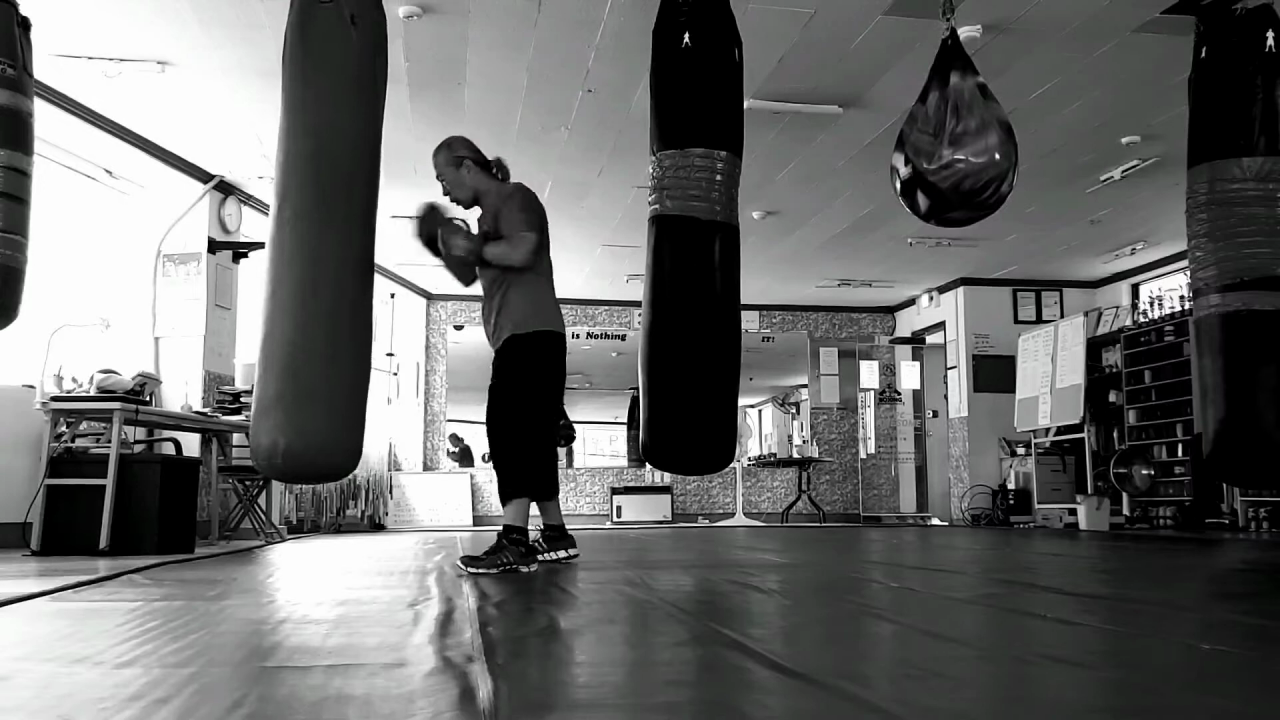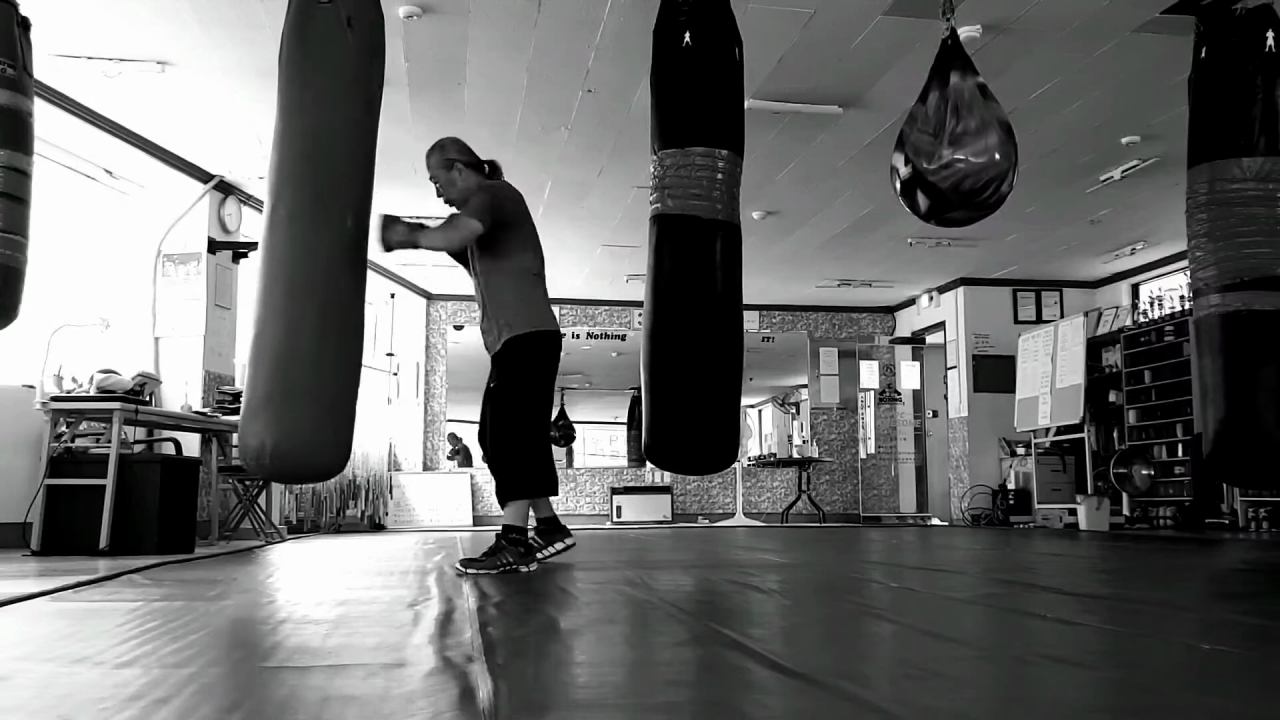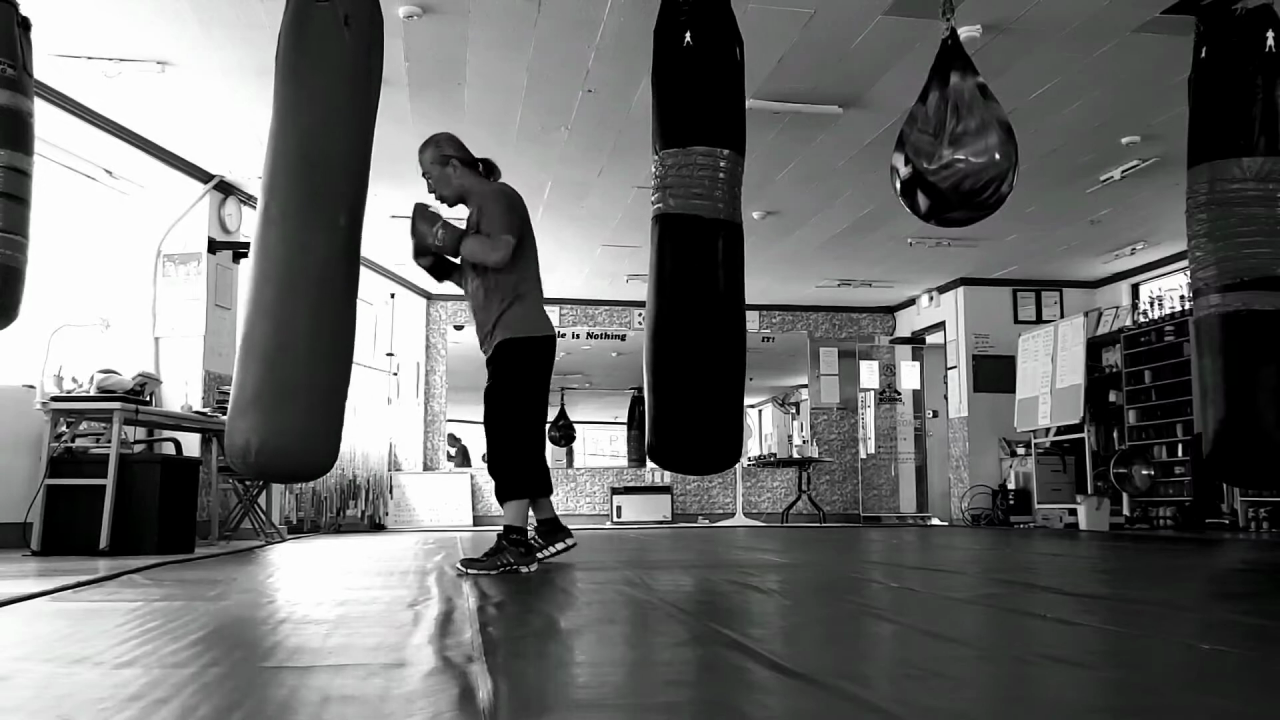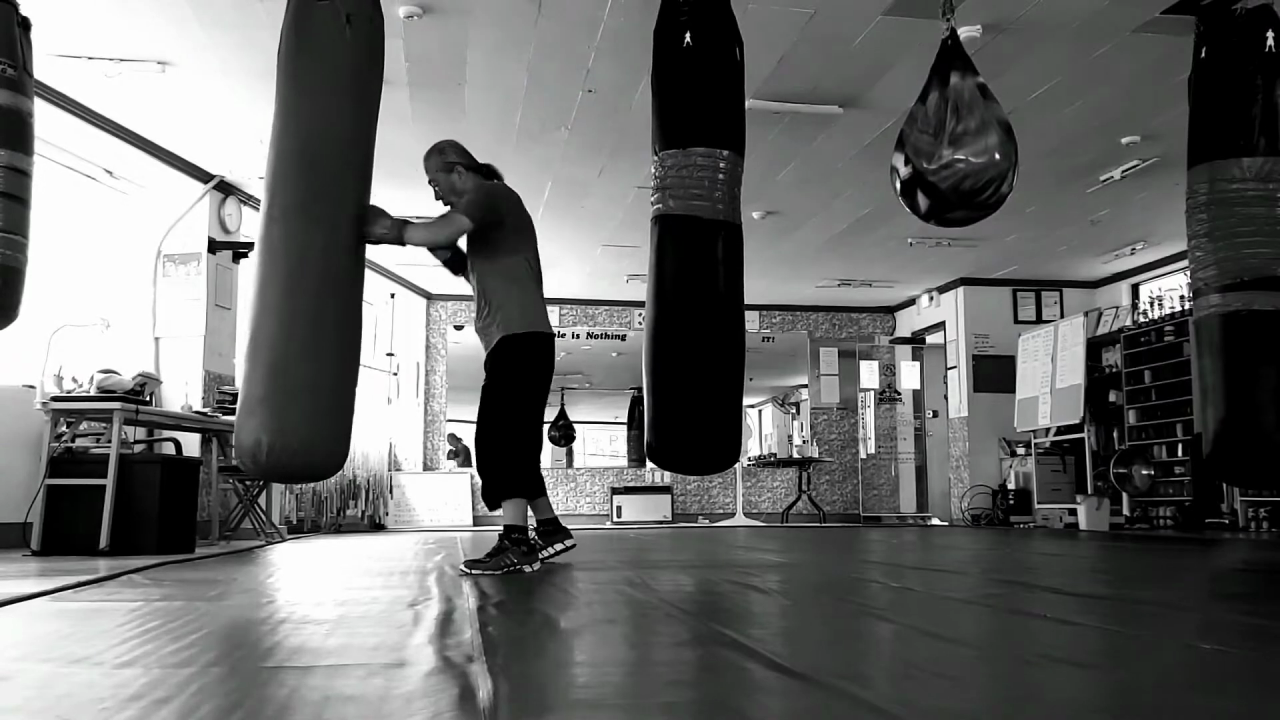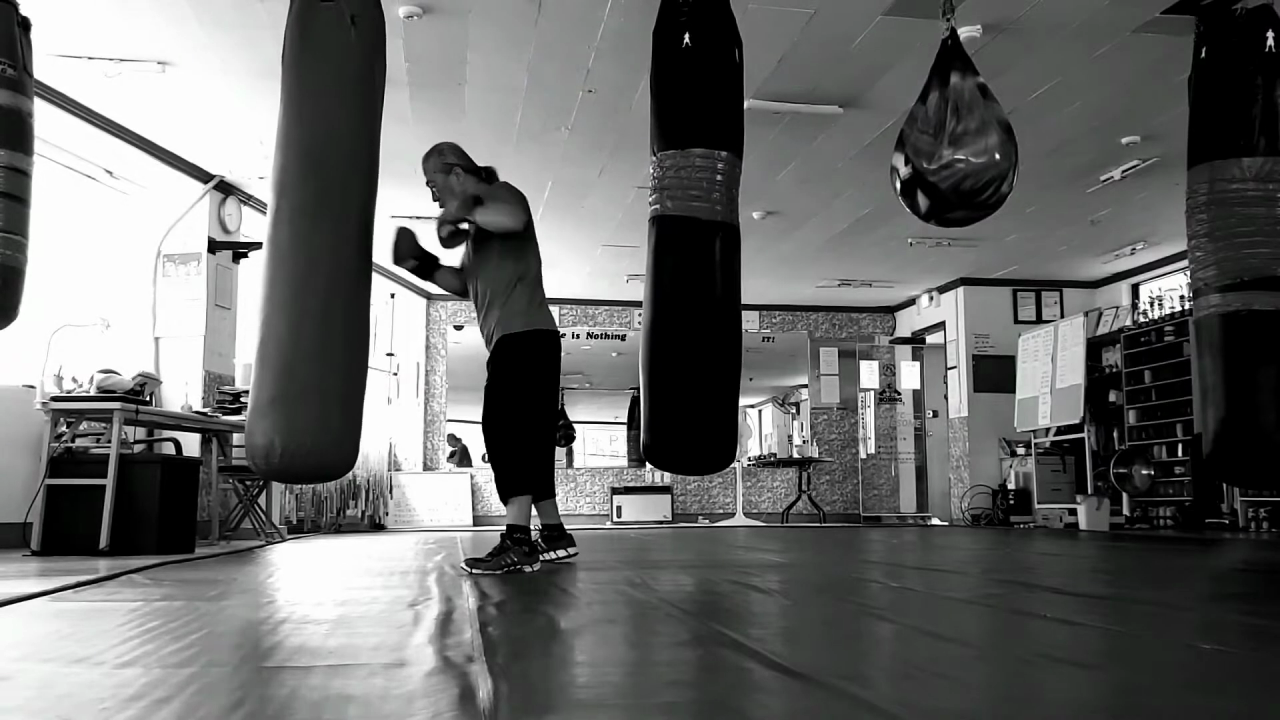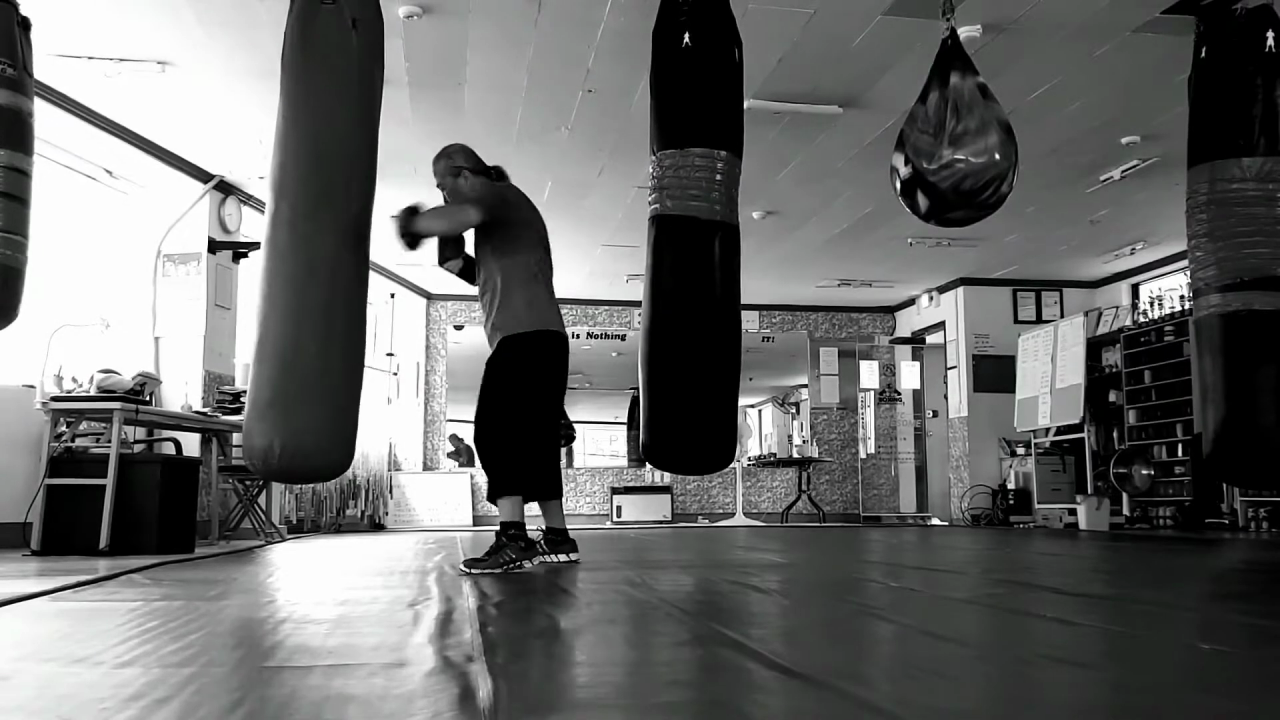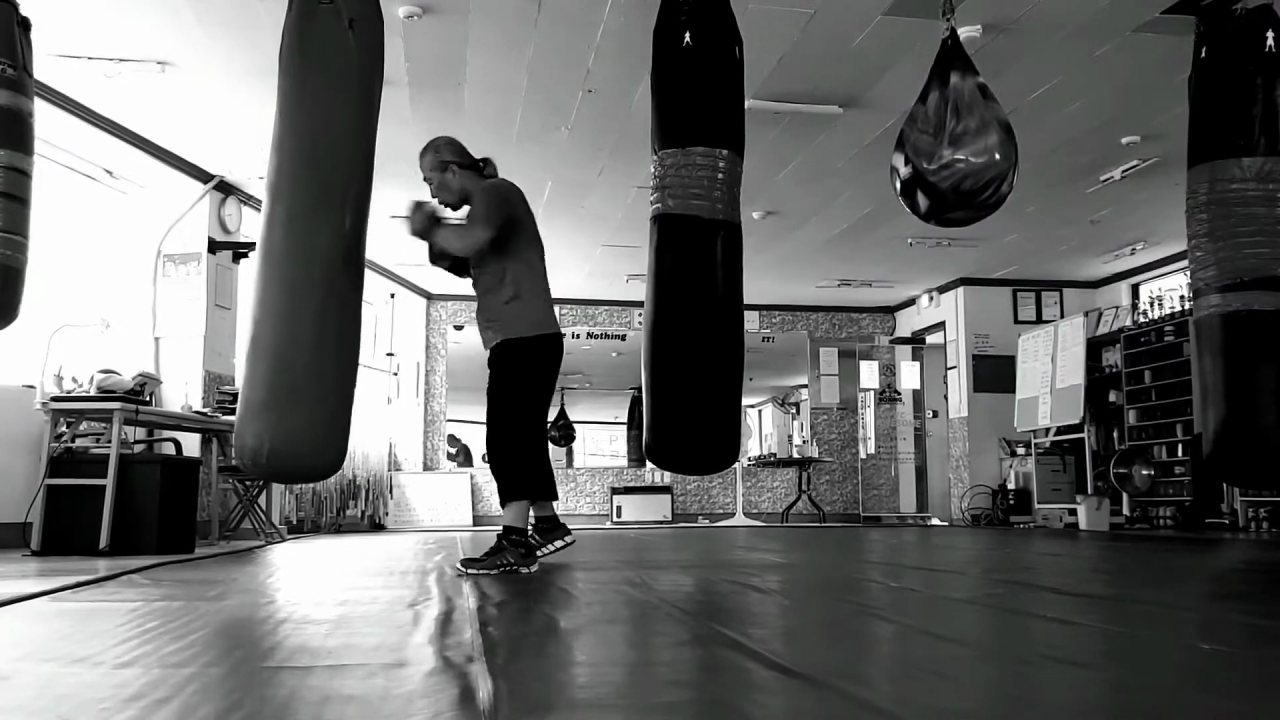
dt=0.5s
person 1, frame 1
left shoulder: (513, 197)
right shoulder: (491, 215)
left elbow: (522, 252)
right elbow: (468, 275)
left wrist: (473, 247)
right wrist: (451, 247)
left hip: (530, 337)
right hip: (519, 340)
left knee: (511, 435)
right knee: (528, 438)
left ankle: (514, 542)
right ankle: (556, 536)
person 1, frame 2
left shoulder: (498, 195)
right shoulder: (483, 212)
left elbow: (455, 236)
right elbow: (481, 262)
left wrist: (406, 232)
left hip: (528, 337)
right hip: (519, 340)
left knee: (507, 434)
right knee: (520, 437)
left ankle: (513, 542)
right ankle: (549, 529)
person 1, frame 3
left shoulder: (500, 199)
right shoulder: (484, 213)
left elbow: (496, 255)
right elbow: (474, 277)
left wrist: (447, 236)
right wrist: (434, 260)
left hip: (521, 340)
right hip: (512, 342)
left knee: (509, 436)
right knee: (516, 439)
left ankle: (514, 542)
right ankle: (549, 529)
person 1, frame 4
left shoulder: (493, 195)
right shoulder: (486, 205)
left elbow: (443, 231)
right elbow: (481, 274)
left wrist: (390, 228)
right wrist: (454, 259)
left hip: (519, 338)
right hip: (514, 340)
left knee: (498, 435)
right knee: (518, 441)
left ankle: (514, 541)
right ankle: (548, 531)
person 1, frame 5
left shoulder: (501, 196)
right shoulder: (479, 221)
left elbow: (516, 220)
right elbow: (461, 286)
left wrist: (466, 215)
right wrist: (419, 262)
left hip: (523, 335)
right hip: (513, 340)
left knee: (509, 432)
right knee: (528, 435)
left ankle: (517, 540)
right ankle: (553, 533)
person 1, frame 6
left shoulder: (494, 195)
right shoulder: (512, 205)
left elbow: (460, 216)
right elbow: (490, 275)
left wrist: (413, 223)
right wrist: (459, 257)
left hip: (523, 336)
right hip: (546, 338)
left knee: (497, 429)
right knee: (537, 440)
left ankle: (512, 539)
right ankle: (557, 537)
person 1, frame 7
left shoulder: (497, 192)
right shoulder: (484, 207)
left elbow: (468, 243)
left wrist: (427, 227)
right wrist: (445, 248)
left hip: (523, 337)
right hip: (530, 339)
left knee: (509, 434)
right knee: (524, 437)
left ankle: (515, 542)
right ankle: (548, 526)
